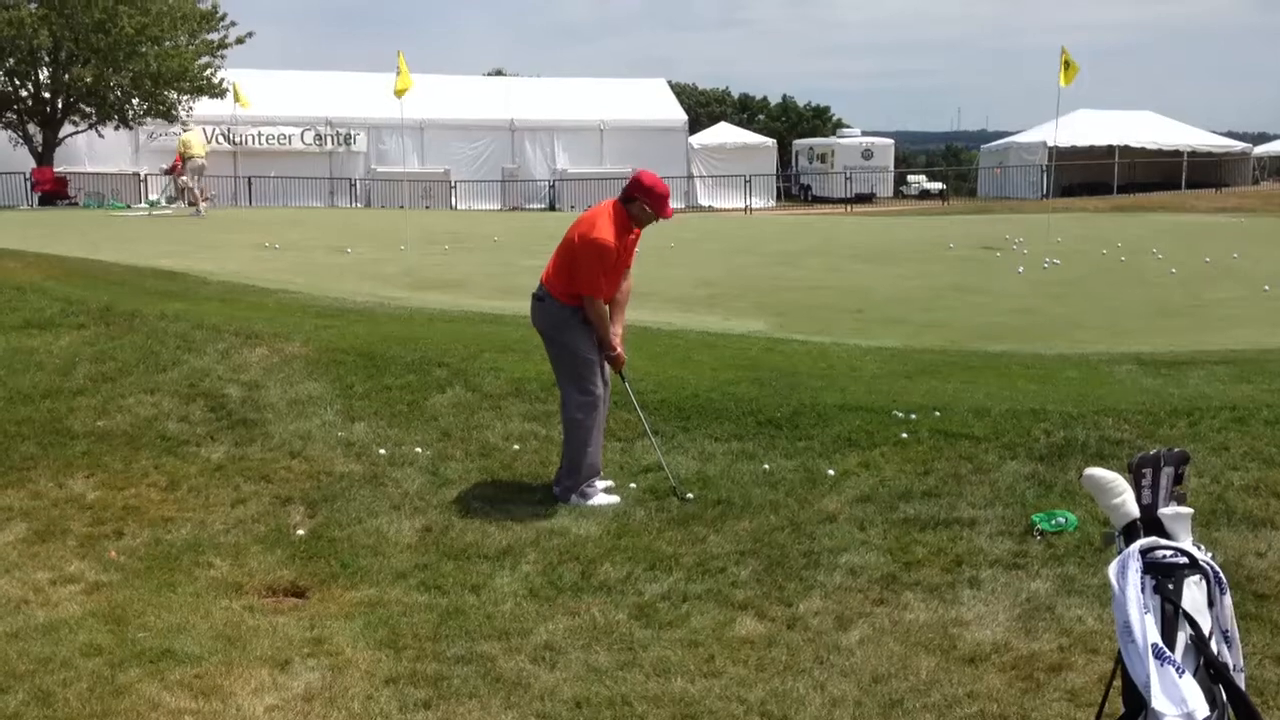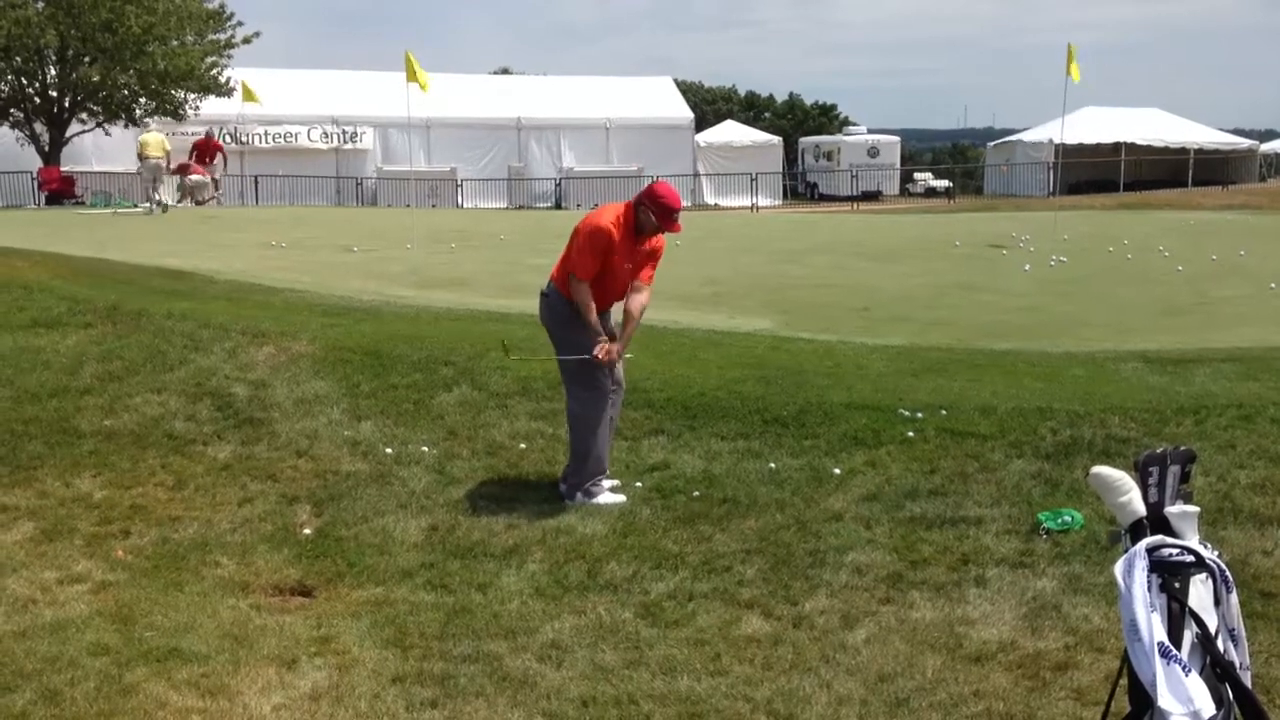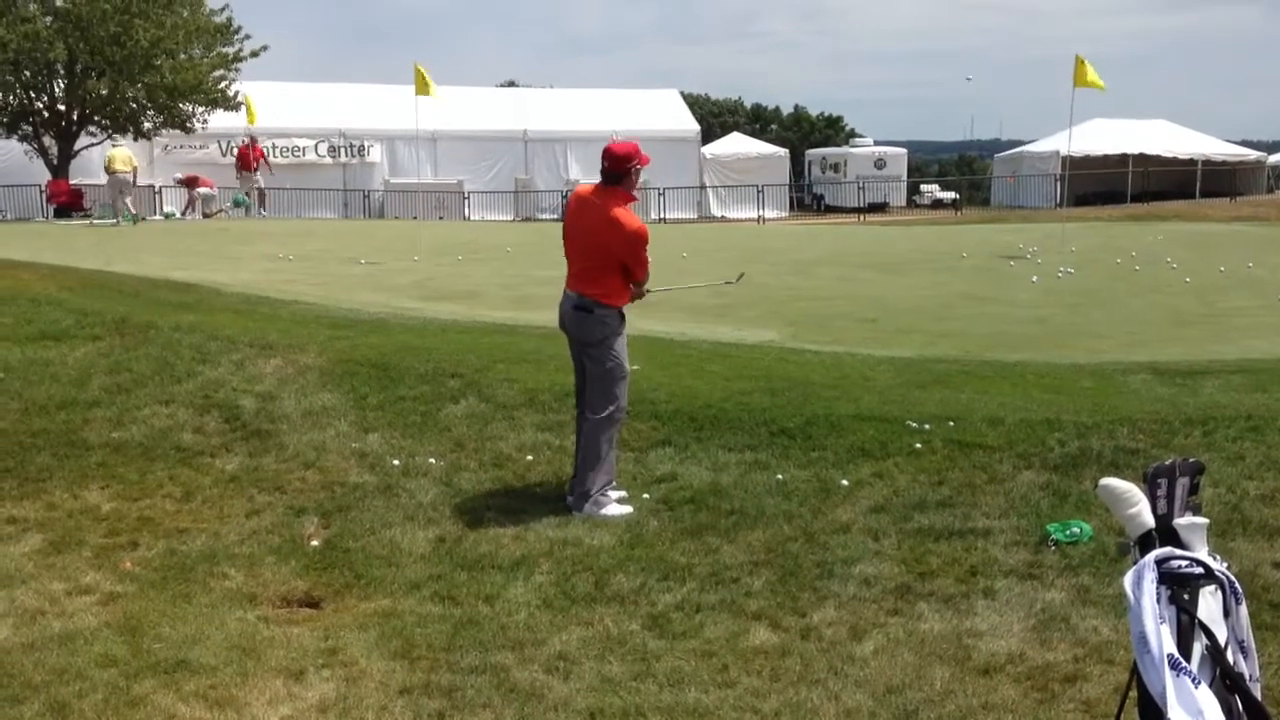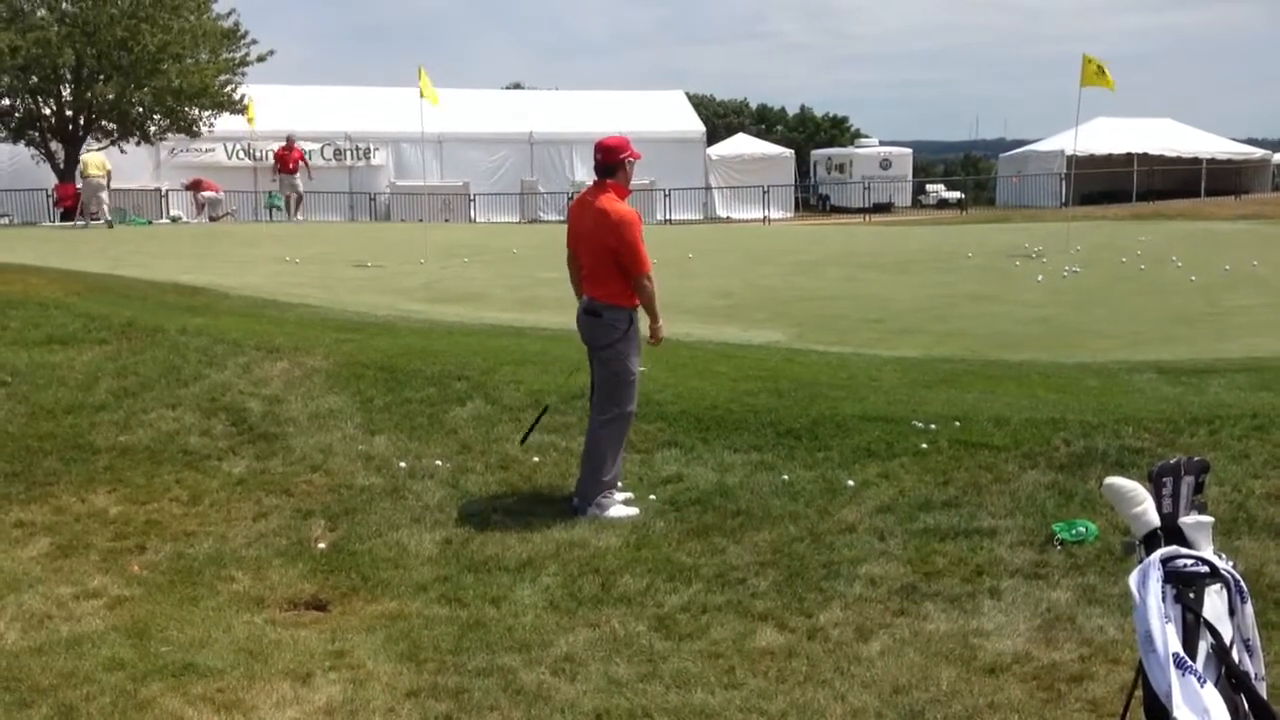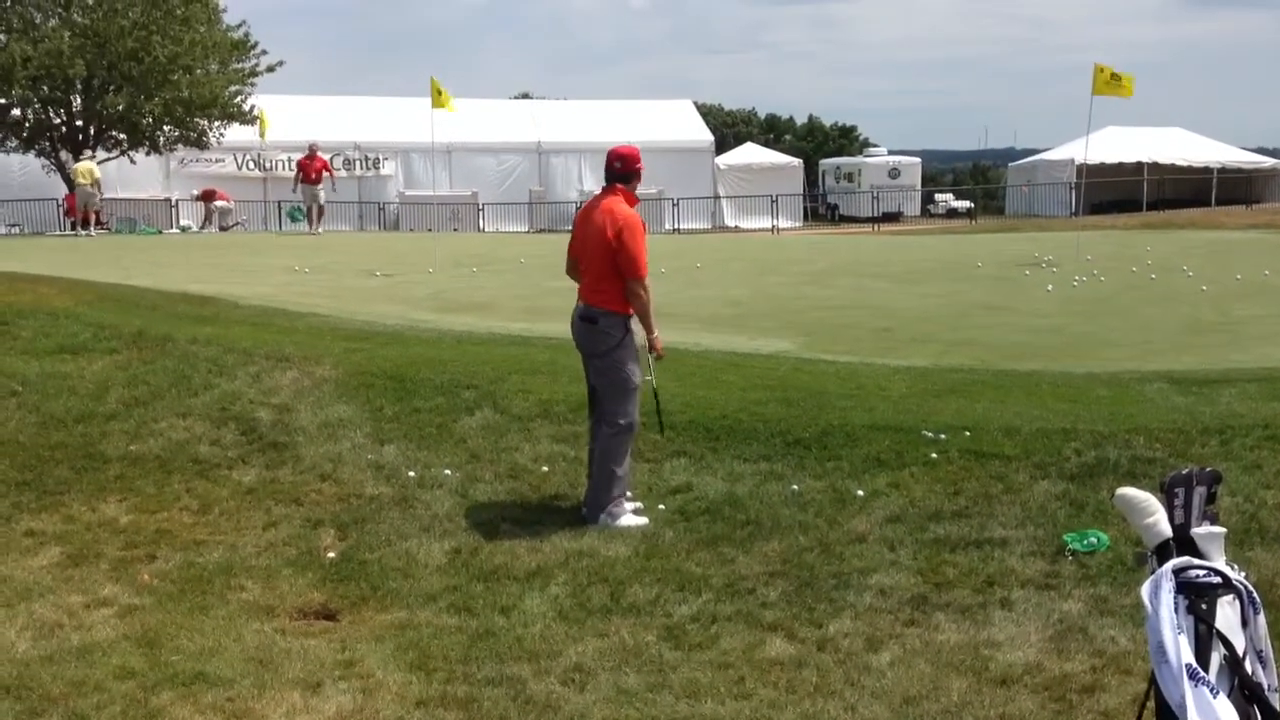
dt=1s
person 1, frame 1
left shoulder: (631, 223)
right shoulder: (599, 236)
left elbow: (623, 278)
right elbow: (593, 299)
left wrist: (617, 332)
right wrist: (610, 346)
left hip: (579, 309)
right hip: (560, 311)
left knee: (598, 389)
right knee: (586, 394)
left ankle: (581, 474)
right ankle: (575, 487)
person 1, frame 2
left shoulder: (654, 242)
right shoulder: (602, 227)
left elbow: (639, 293)
right elbow: (579, 284)
left wrist: (618, 342)
right wrist: (601, 336)
left hip: (596, 307)
right hip: (566, 307)
left knee: (612, 388)
right knee: (593, 393)
left ankle: (583, 473)
right ankle: (582, 485)
person 1, frame 3
left shoulder: (577, 198)
right shoulder: (631, 226)
right elbow: (640, 278)
right wrist: (634, 289)
left hip: (572, 305)
right hip: (601, 316)
left knee: (590, 402)
right knee: (608, 407)
left ankle: (590, 482)
right ankle: (589, 497)
person 1, frame 4
left shoulder: (580, 204)
right shoulder: (621, 214)
left elbow: (573, 262)
right elbow: (642, 278)
right wrist: (656, 320)
left hip: (592, 311)
right hip: (615, 318)
left knee: (605, 405)
right knee: (615, 409)
left ankle: (600, 484)
right ankle: (594, 497)
person 1, frame 5
left shoulder: (588, 210)
right shoulder: (626, 217)
left elbow: (572, 268)
right elbow: (637, 286)
right wrist: (652, 334)
left hip: (585, 316)
right hip: (608, 324)
left knee: (603, 414)
right knee: (620, 416)
left ankle: (607, 495)
right ankle: (605, 508)
